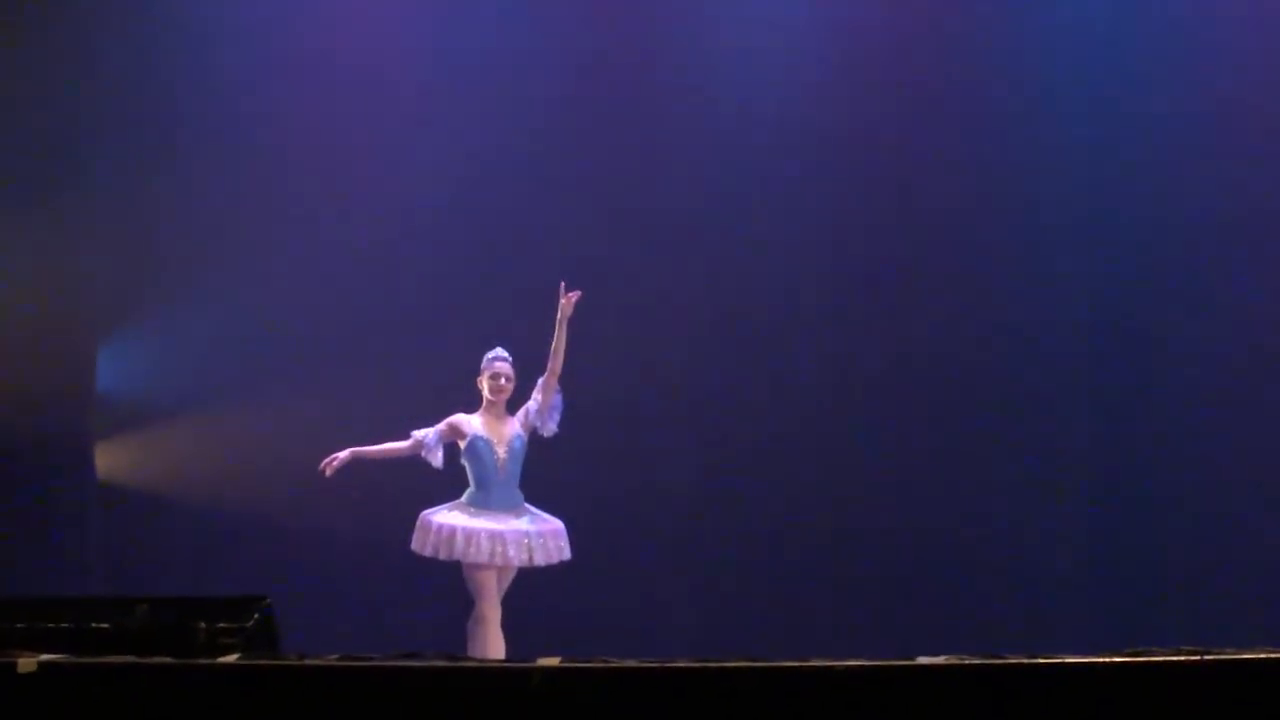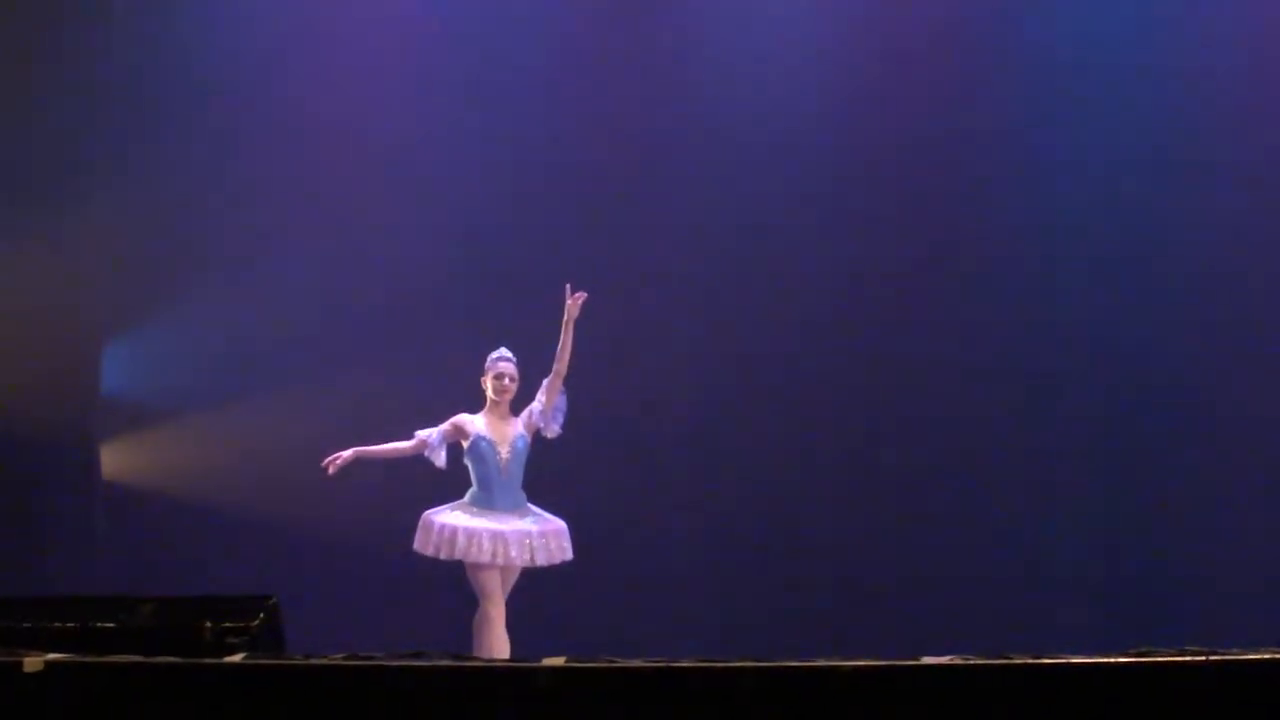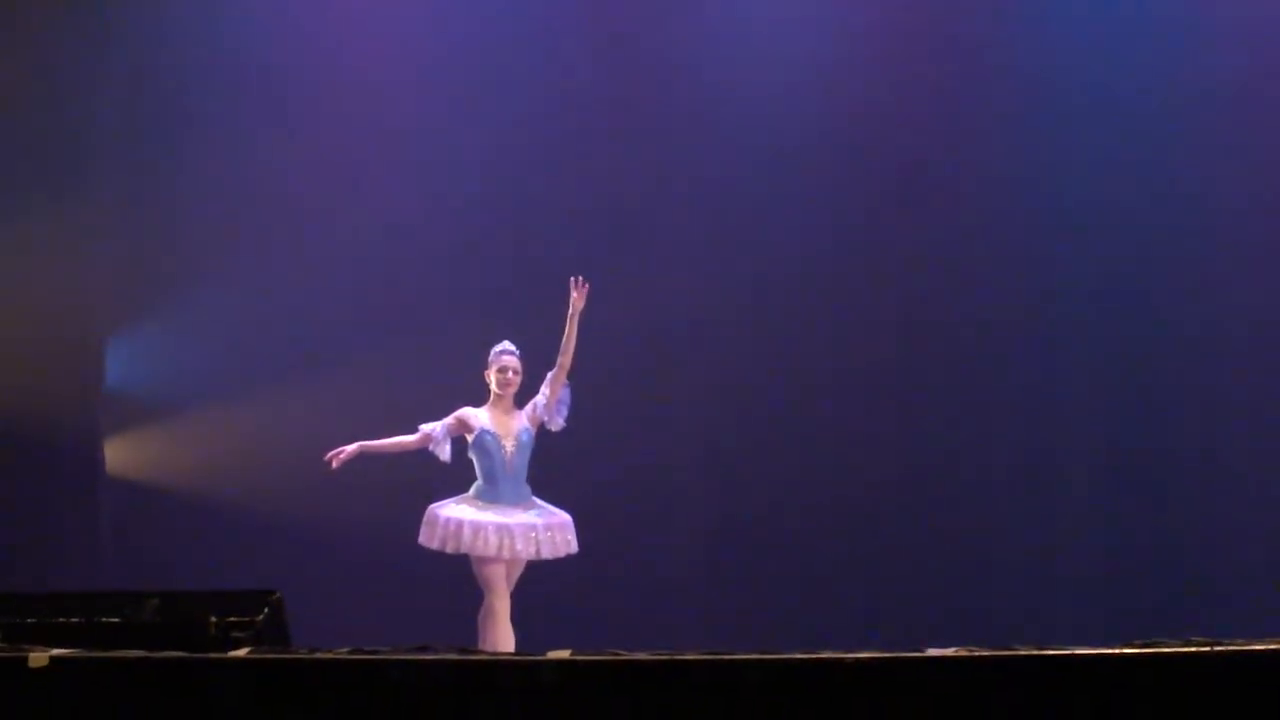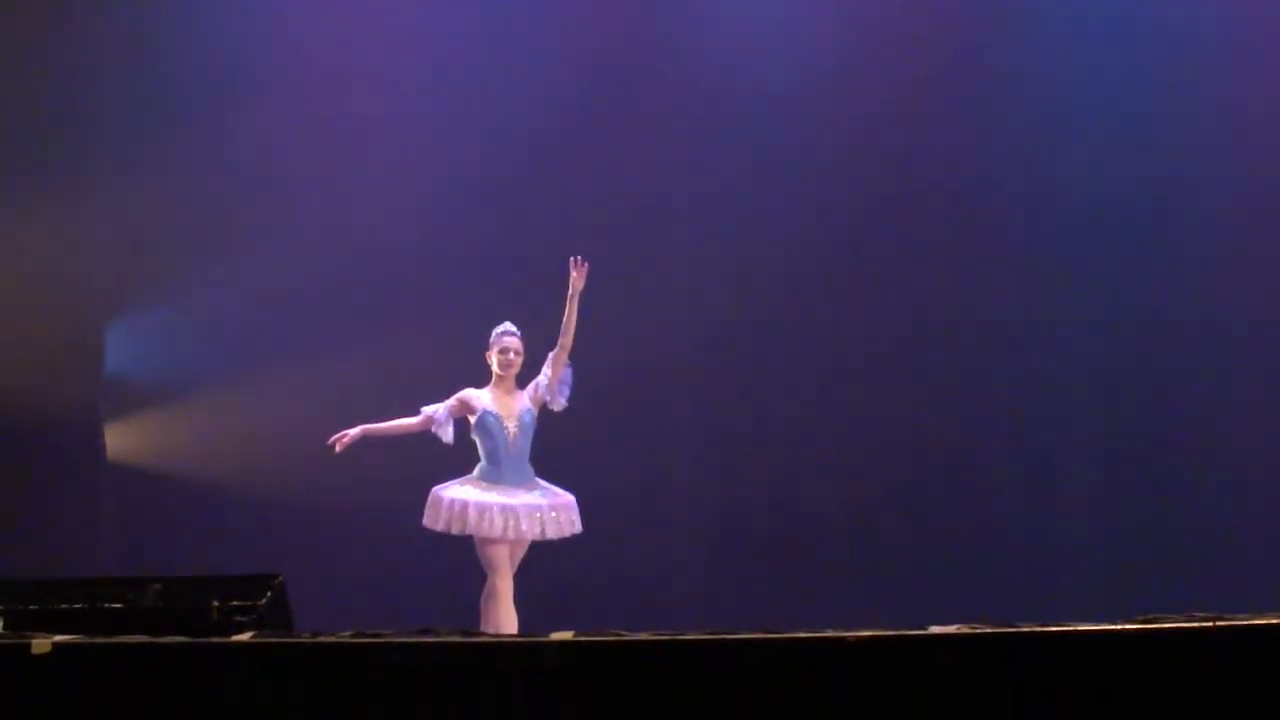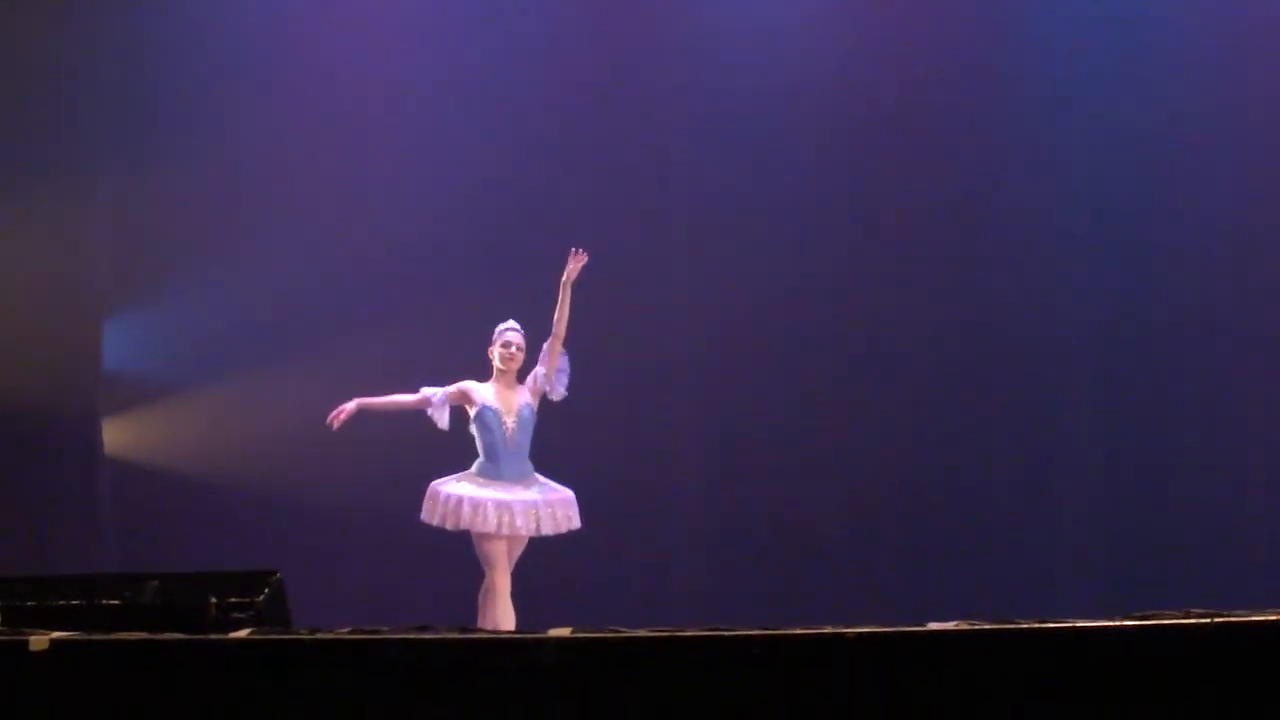
dt=0.3s
person 1, frame 1
left shoulder: (522, 422)
right shoulder: (462, 424)
left elbow: (552, 374)
right elbow: (407, 446)
left wrist: (562, 320)
right wrist: (353, 452)
left hip: (514, 522)
right hip: (475, 520)
left knee: (487, 608)
right knee: (489, 609)
left ankle: (476, 661)
person 1, frame 2
left shoulder: (526, 423)
right shoulder: (465, 424)
left elbow: (558, 375)
right elbow: (410, 445)
left wrist: (568, 322)
right wrist: (356, 452)
left hip: (516, 522)
right hip: (478, 521)
left knee: (491, 608)
right knee: (493, 609)
left ankle: (483, 663)
person 1, frame 3
left shoulder: (531, 416)
right shoulder: (469, 417)
left elbow: (562, 368)
right elbow: (415, 439)
left wrist: (574, 315)
right wrist: (361, 446)
left hip: (521, 516)
right hip: (483, 514)
left knee: (496, 601)
right knee: (498, 601)
left ankle: (487, 658)
person 1, frame 4
left shoulder: (533, 396)
right shoulder: (472, 398)
left elbow: (563, 349)
right elbow: (419, 421)
left wrist: (574, 295)
right wrist: (364, 429)
left hip: (525, 497)
right hip: (487, 496)
left knee: (500, 583)
right knee: (501, 583)
person 1, frame 5
left shoulder: (533, 390)
right shoulder: (472, 391)
left elbow: (557, 339)
right elbow: (414, 399)
left wrist: (566, 285)
right wrist: (359, 402)
left hip: (524, 494)
right hip: (485, 492)
left knee: (497, 578)
right knee: (498, 581)
